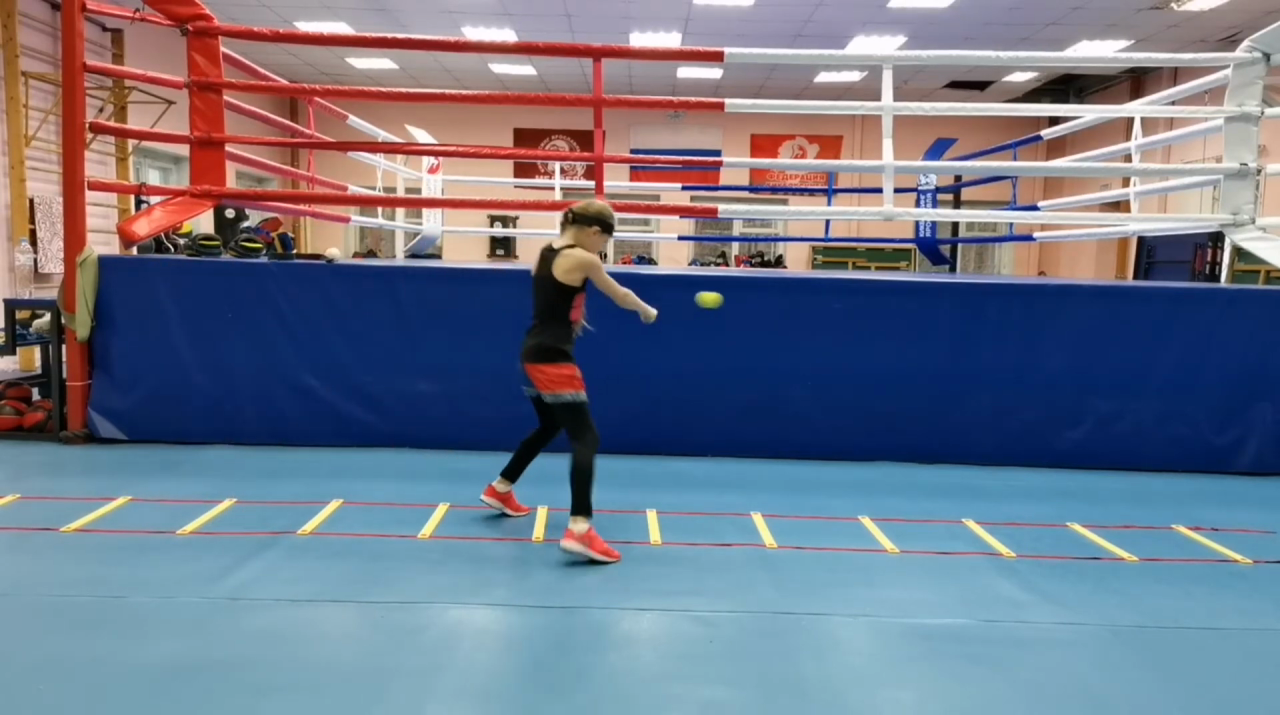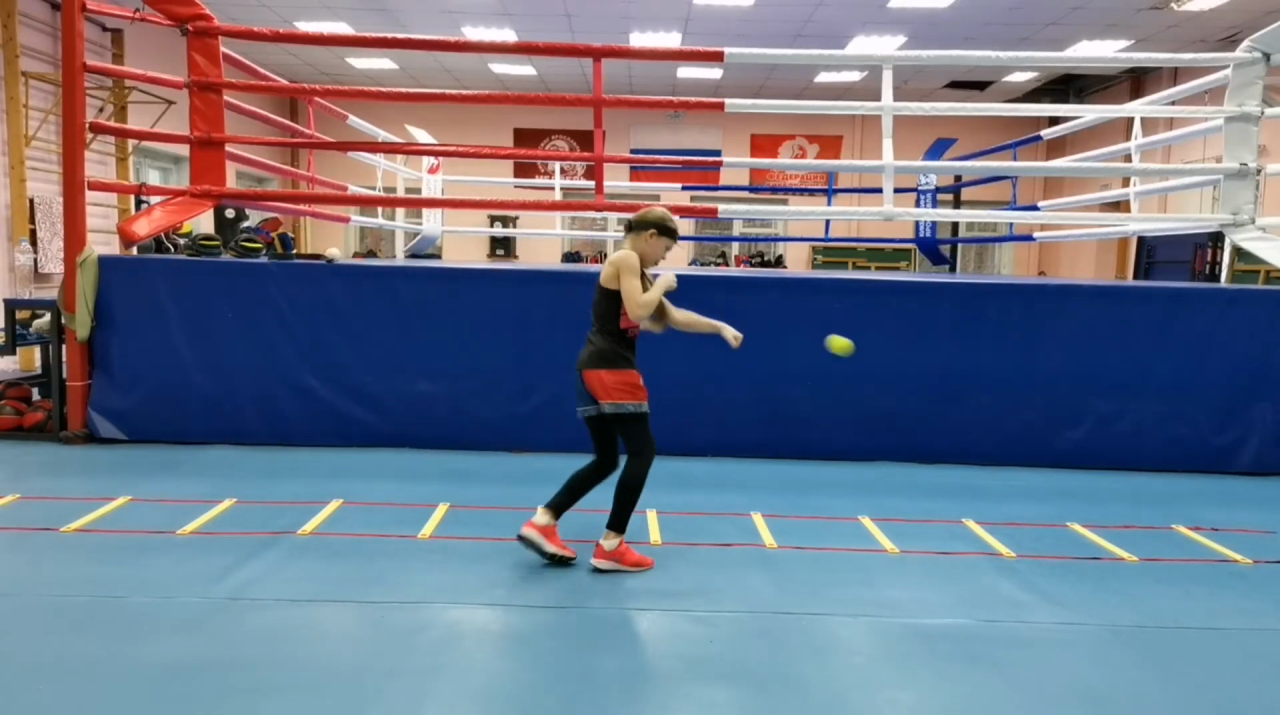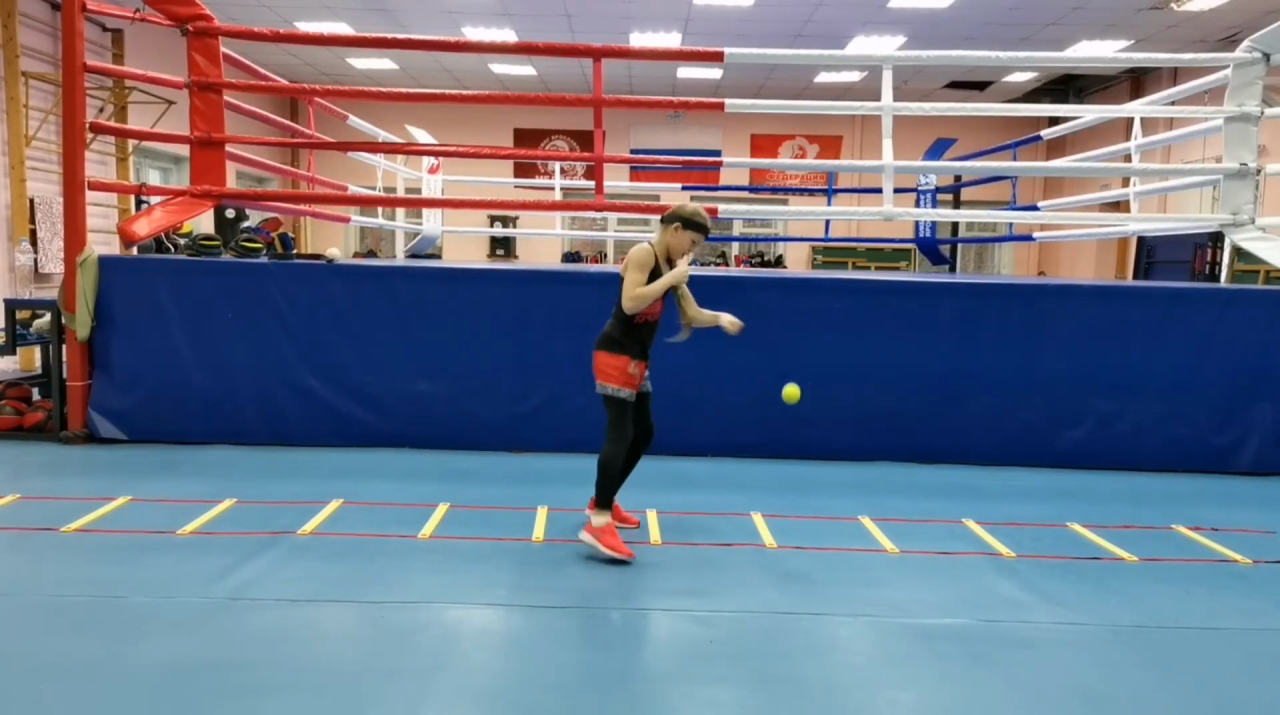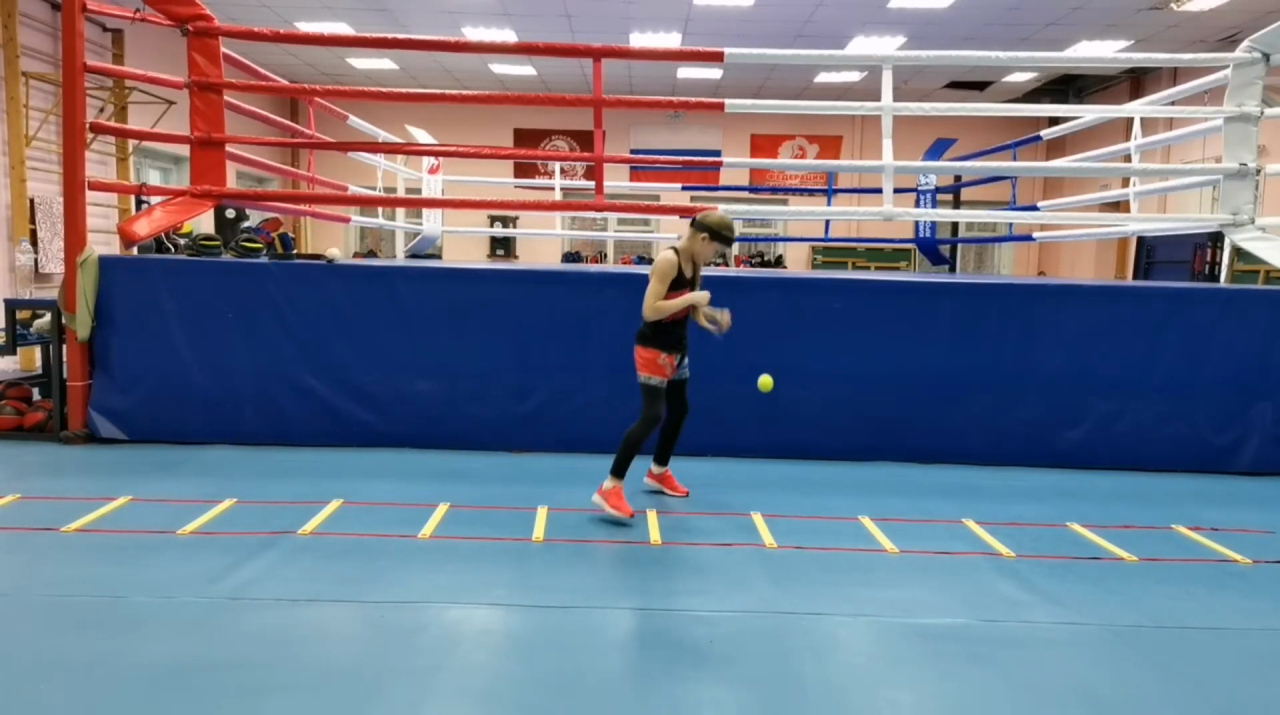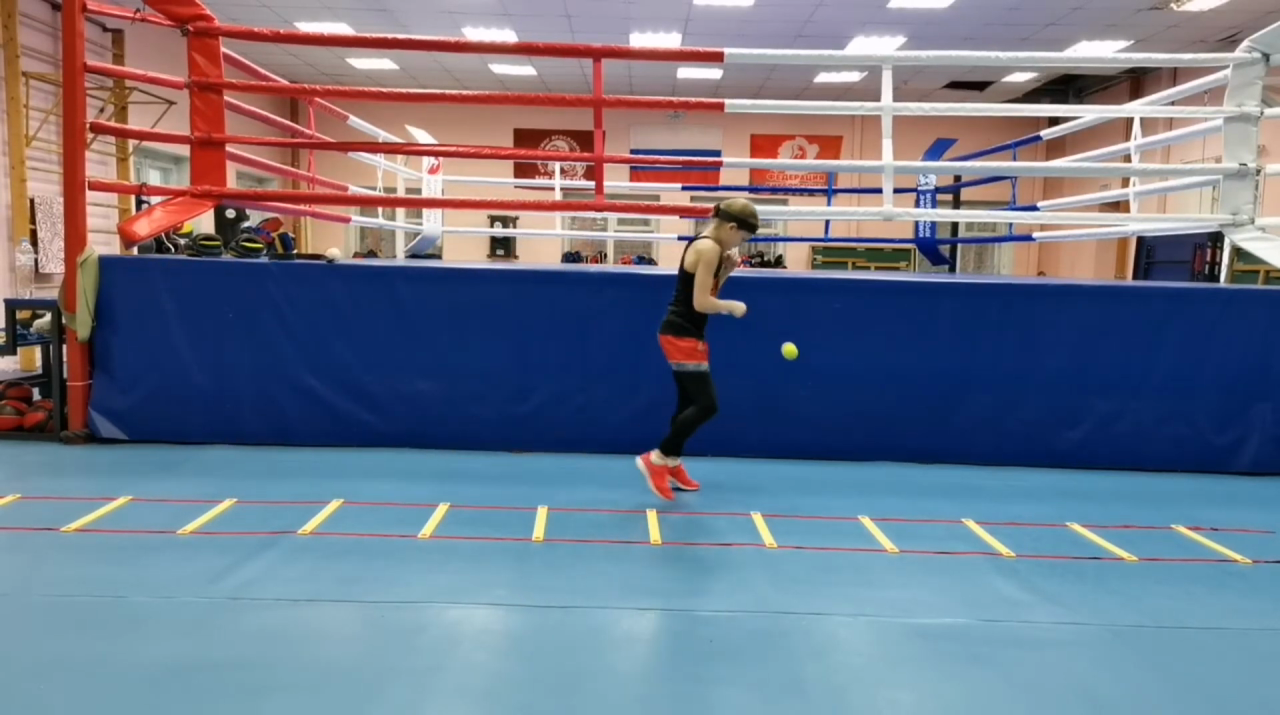
dt=0.4s
person 1, frame 1
left shoulder: (546, 253)
right shoulder: (582, 259)
right elbow: (623, 298)
right wrist: (647, 310)
left hip: (535, 354)
right hip: (552, 359)
left knee: (548, 429)
right knee: (585, 438)
left ankle: (500, 489)
right ankle: (580, 528)
person 1, frame 2
left shoulder: (630, 268)
right shoulder: (624, 261)
left elbow: (672, 317)
right elbow: (637, 311)
left wrist: (720, 326)
right wrist: (663, 285)
left hip: (594, 368)
right hip: (613, 369)
left knee: (605, 460)
right knee: (643, 452)
left ankle: (541, 525)
right ankle: (610, 544)
person 1, frame 3
left shoulder: (677, 267)
right shoulder: (643, 253)
left elbow: (692, 315)
right elbow: (630, 303)
left wrist: (721, 318)
right wrist: (672, 279)
left hip: (637, 357)
right hip: (615, 352)
left knee: (642, 435)
right knee: (620, 435)
left ankle: (603, 503)
right ankle: (600, 523)
person 1, frame 4
left shoulder: (693, 264)
right shoulder: (668, 259)
left elbow: (690, 313)
right elbow: (649, 312)
left wrist: (712, 319)
right wrist: (692, 298)
left hip: (676, 350)
right hip: (653, 349)
left knee: (678, 412)
right knee: (651, 416)
left ankle: (659, 469)
right ankle: (610, 487)
person 1, frame 5
left shoulder: (703, 245)
right shoulder: (707, 249)
left elbow: (708, 288)
right elbow: (702, 303)
left wrist: (728, 267)
right wrist: (733, 307)
left hip: (686, 334)
right hip: (682, 336)
left knee: (691, 402)
right knee: (706, 404)
left ankle: (662, 462)
right ankle: (661, 462)
